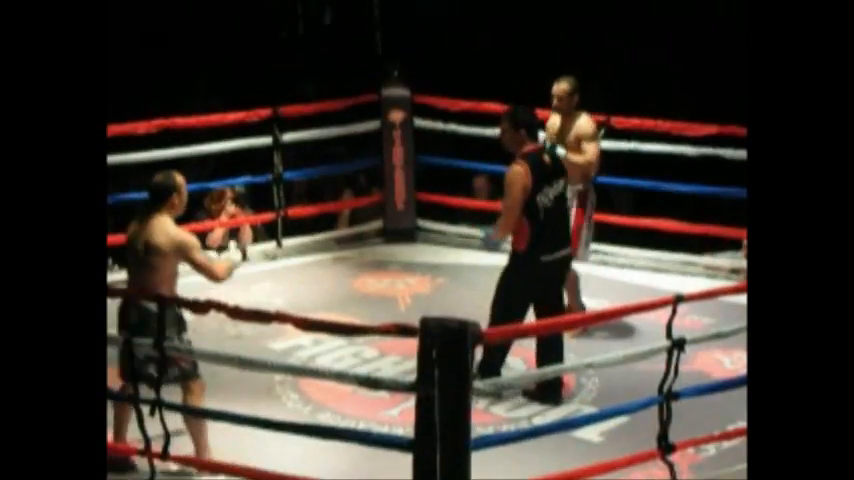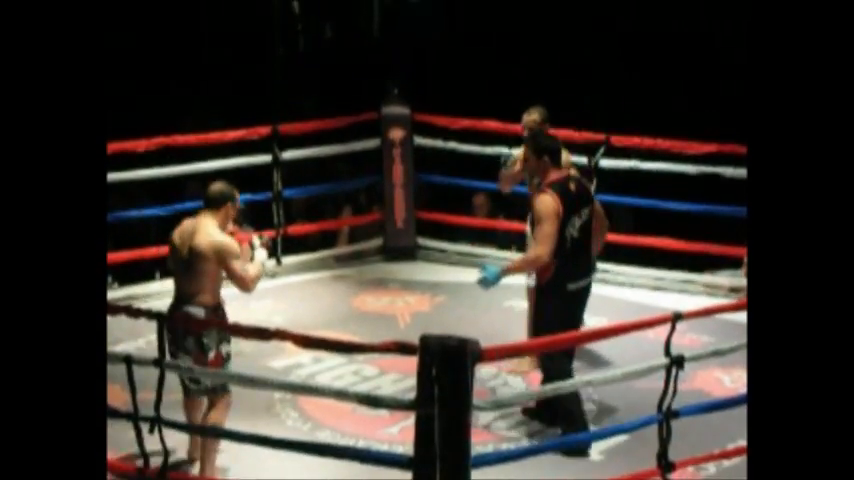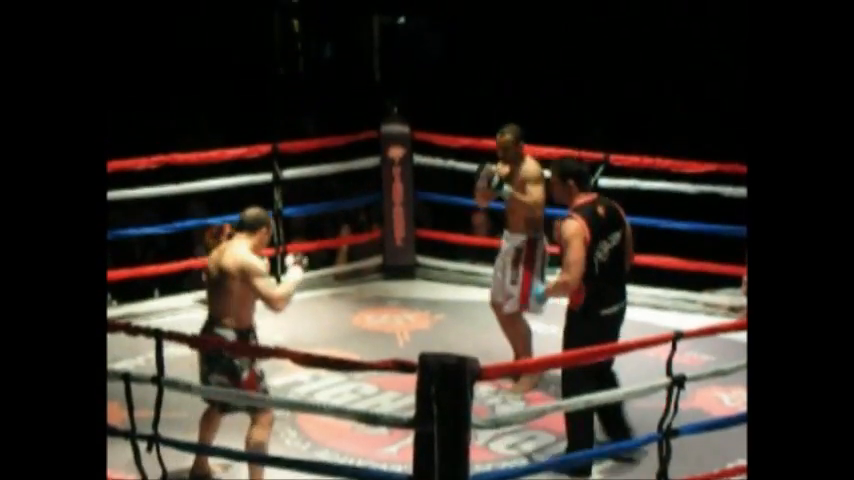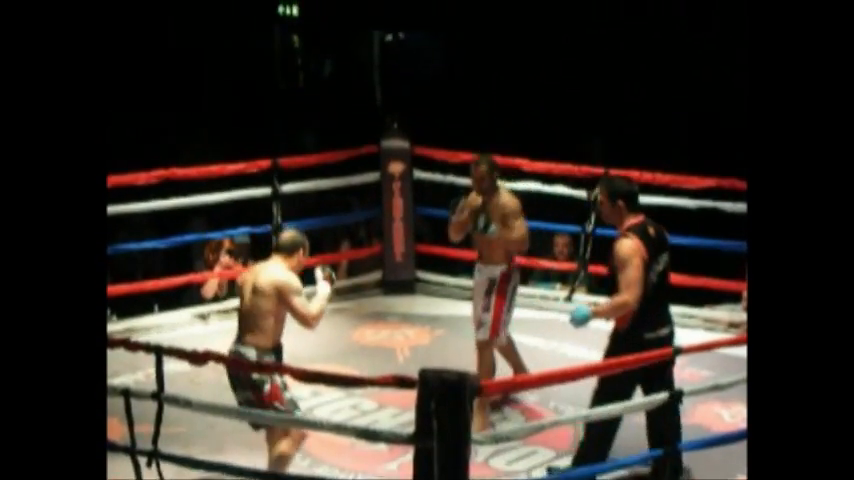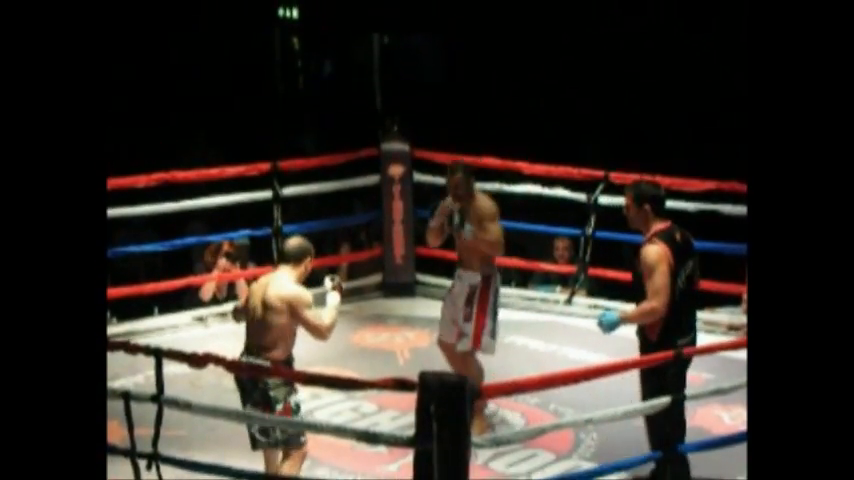
dt=0.4s
person 1, frame 1
left shoulder: (519, 170)
right shoulder: (554, 161)
left elbow: (508, 221)
left wrist: (492, 236)
left hip: (530, 259)
right hip: (559, 253)
left knee: (503, 318)
right knee: (551, 321)
left ankle: (487, 374)
right ankle: (548, 387)
person 1, frame 2
left shoulder: (546, 199)
right shoulder: (581, 185)
left elbow: (540, 254)
right elbow: (600, 229)
left wrist: (500, 272)
left hip: (556, 288)
right hip: (581, 281)
left knee: (552, 357)
right knee: (562, 350)
left ankle: (576, 429)
right ankle: (547, 409)
person 1, frame 3
left shoulder: (574, 224)
right shoulder: (614, 209)
left elbow: (570, 280)
right elbow: (628, 256)
left wrist: (544, 291)
left hip: (588, 313)
right hip: (615, 306)
left knee: (577, 382)
right knee: (601, 374)
right ankle: (620, 438)
person 1, frame 4
left shoulder: (627, 244)
right shoulder: (657, 231)
left elbow: (627, 301)
left wrist: (589, 312)
left hip: (633, 337)
right hip: (661, 331)
left knee: (606, 403)
right knee: (662, 404)
person 1, frame 5
left shoulder: (653, 249)
right shoulder: (682, 237)
left elbow: (656, 307)
left wrist: (619, 318)
left hip: (661, 344)
right hip: (684, 337)
left knee: (659, 416)
right knee: (671, 410)
person 2, frame 1
left shoulder: (137, 226)
right shoulder: (178, 237)
right elbow: (216, 272)
left wrist: (194, 257)
left hip: (131, 310)
right hip: (160, 315)
left knee: (131, 381)
right knee: (193, 385)
left ankle: (119, 447)
right ankle: (203, 459)
person 2, frame 2
left shoulder: (181, 229)
right shoulder: (220, 241)
right elbow: (247, 283)
right wrist: (260, 253)
left hip: (177, 314)
right hip: (204, 320)
left knee: (194, 384)
right knee: (219, 398)
left ankle: (194, 448)
right ankle: (206, 474)
person 2, frame 3
left shoulder: (218, 254)
right shoulder: (248, 261)
right elbow: (278, 302)
right wrist: (295, 272)
left hip: (212, 336)
right hip: (234, 342)
left knee: (217, 404)
right knee: (262, 416)
person 2, frame 4
left shoulder: (255, 272)
right shoulder: (284, 279)
right elbow: (310, 319)
right wrist: (324, 286)
left hip: (242, 355)
right hip: (257, 361)
left knee: (277, 422)
right knee: (295, 432)
left ankle: (271, 474)
person 2, frame 5
left shoulder: (260, 284)
right shoulder: (294, 293)
left elbow: (238, 314)
right elbow: (323, 331)
right wrist: (333, 295)
right hip: (270, 374)
left knee: (273, 434)
right knee: (296, 449)
left ankle: (272, 475)
person 3, frame 1
left shoulder: (584, 126)
right shoulder: (553, 120)
left elbow: (592, 164)
left wrist: (560, 152)
left hip: (578, 194)
left ankle: (576, 309)
right ankle: (574, 305)
person 3, frame 2
left shoulder: (558, 156)
right shoulder: (525, 153)
right elbow: (504, 187)
right wrist: (508, 170)
left knee: (535, 288)
left ankle: (533, 352)
person 3, frame 3
left shoulder: (531, 171)
right shoulder: (502, 167)
left elbow: (536, 208)
right elbow: (482, 201)
left wrist: (505, 189)
right wrist: (482, 181)
left hip: (528, 244)
right hip: (510, 239)
left knee: (513, 311)
right knee: (498, 304)
left ankle: (530, 372)
right ankle: (521, 358)
person 3, frame 4
left shoulder: (508, 203)
right shoulder: (472, 199)
left elbow: (522, 242)
right elbow: (454, 236)
left wrist: (492, 230)
right wrist: (459, 215)
left hip: (501, 275)
right hip: (483, 270)
left knee: (484, 340)
right knee: (496, 333)
left ankle: (481, 410)
right ankle: (521, 373)
person 3, frame 5
left shoulder: (485, 207)
right shoulder: (452, 204)
left elbow: (497, 247)
right elbow: (433, 241)
left wrist: (466, 229)
right wrist: (437, 219)
left hip: (481, 281)
right hip: (461, 277)
left knee: (466, 350)
right knee: (446, 342)
left ankle: (479, 415)
